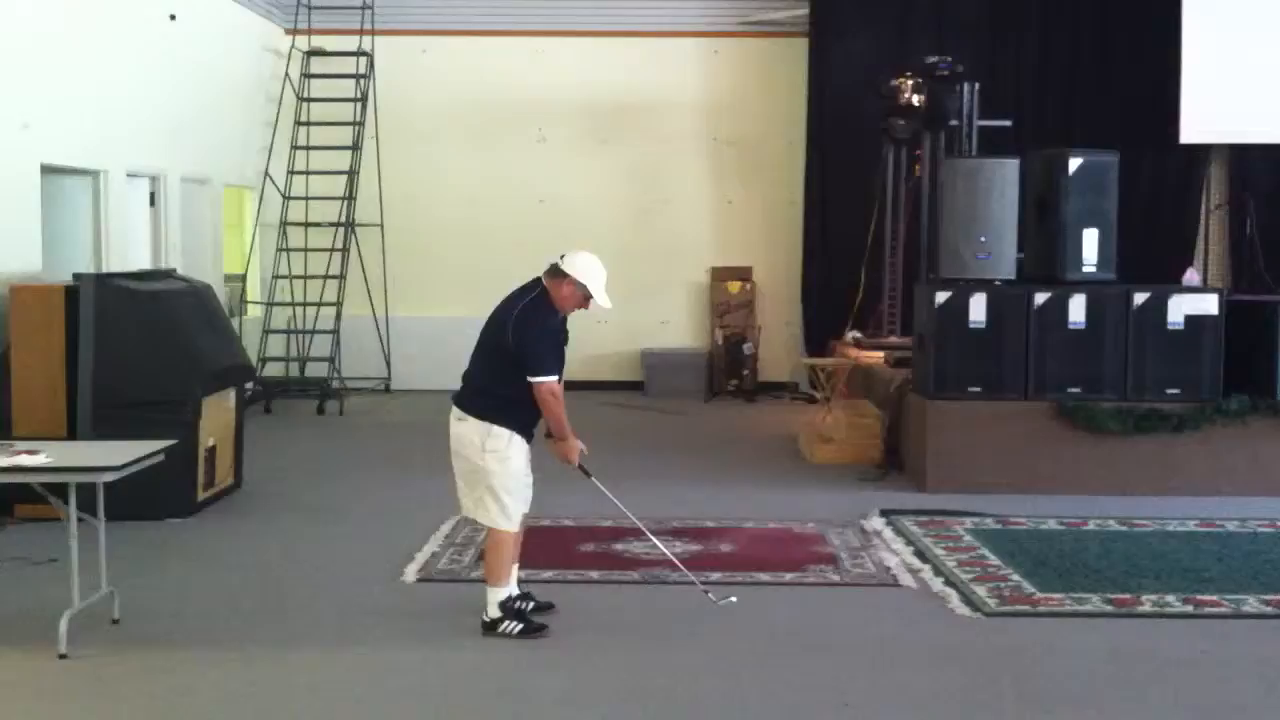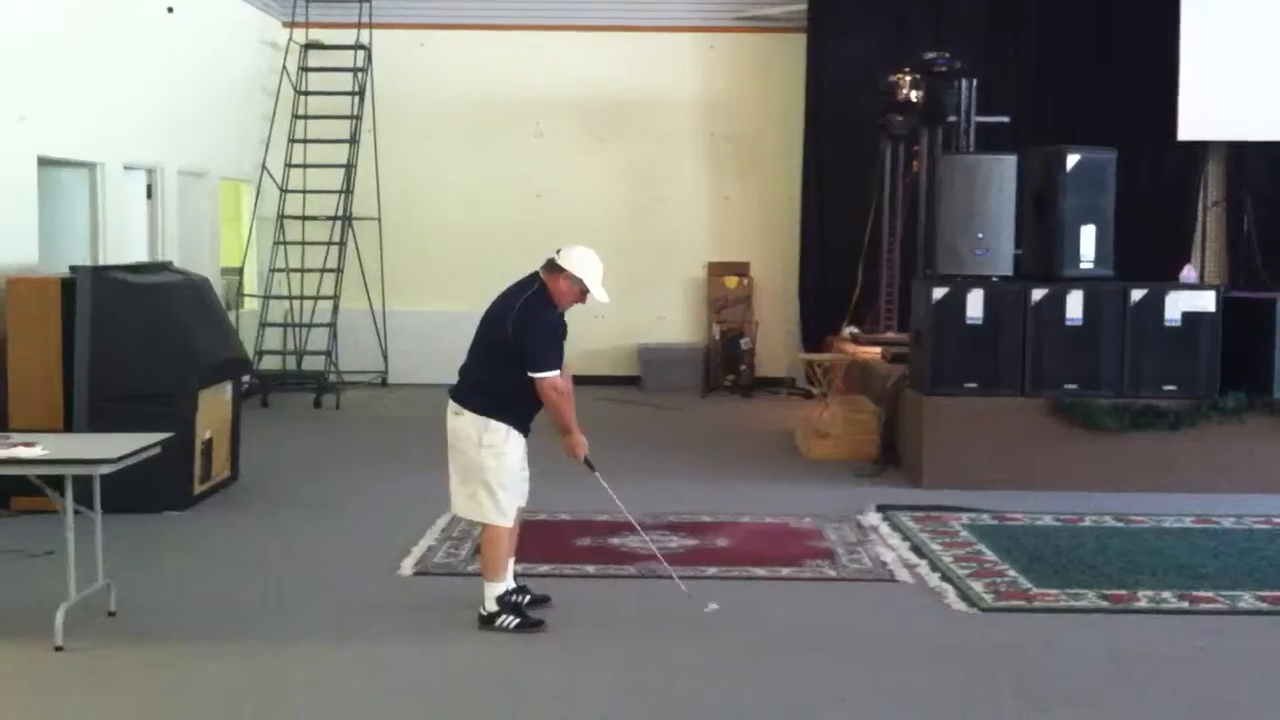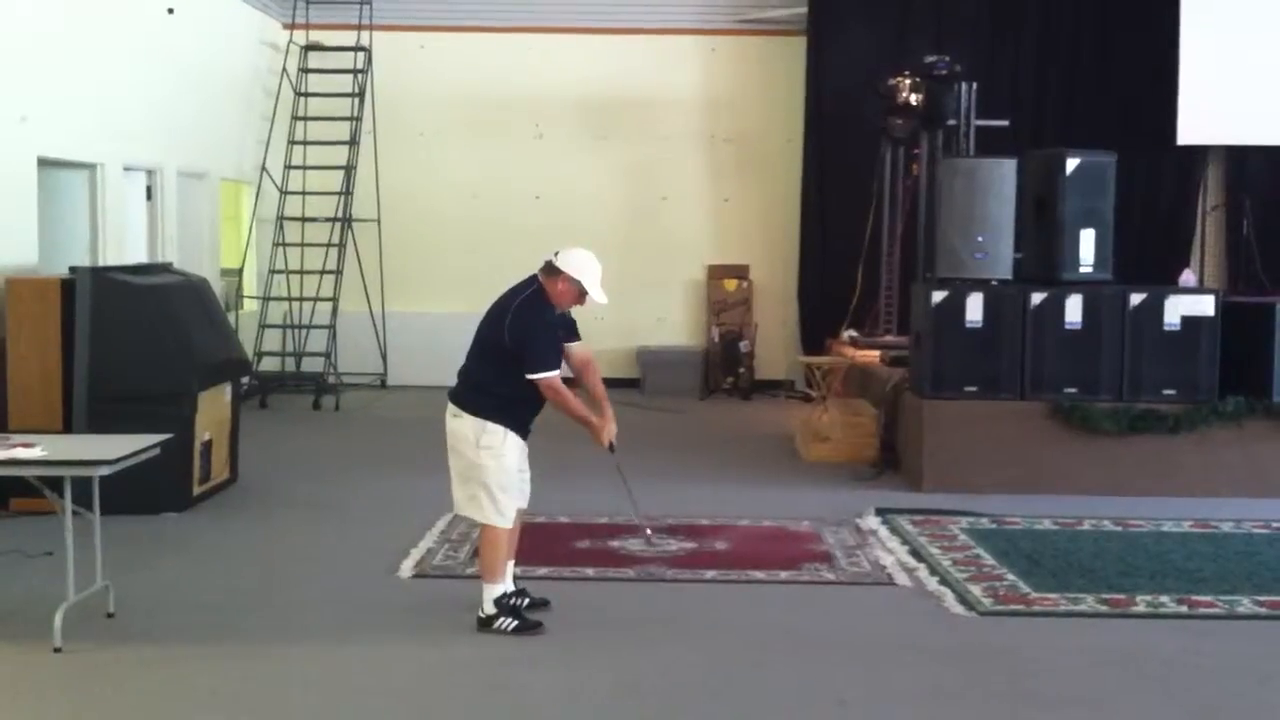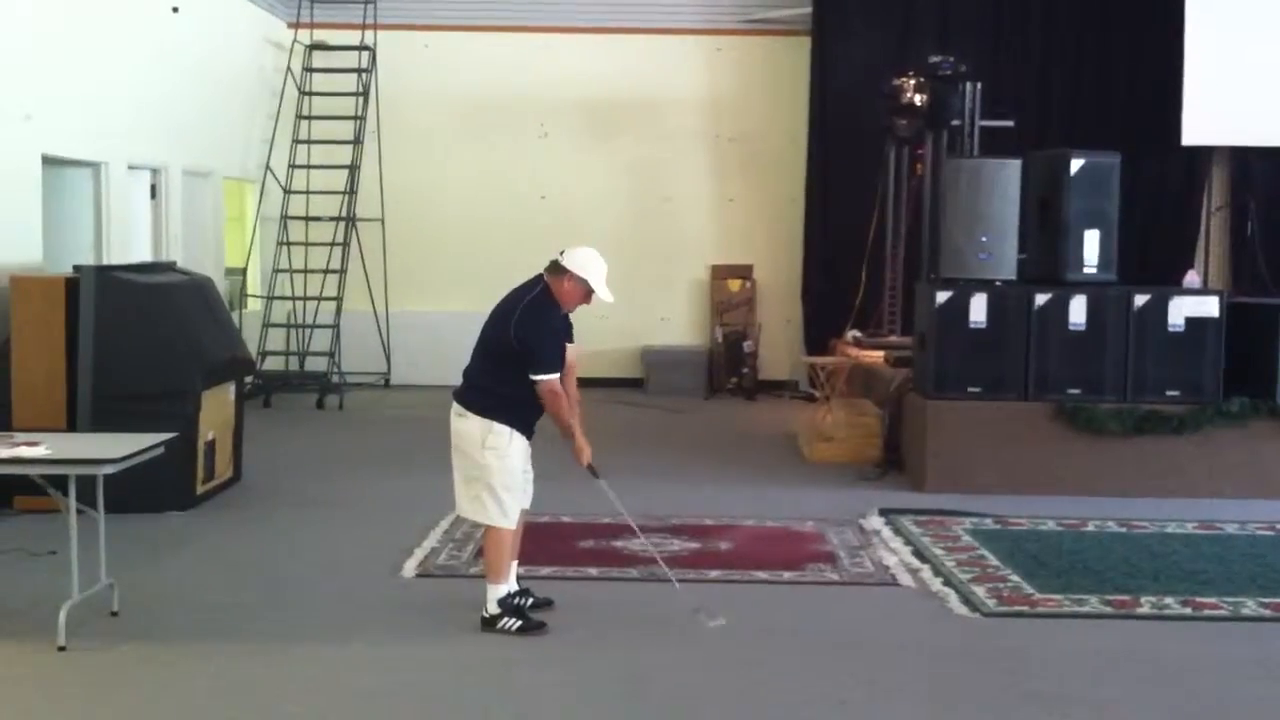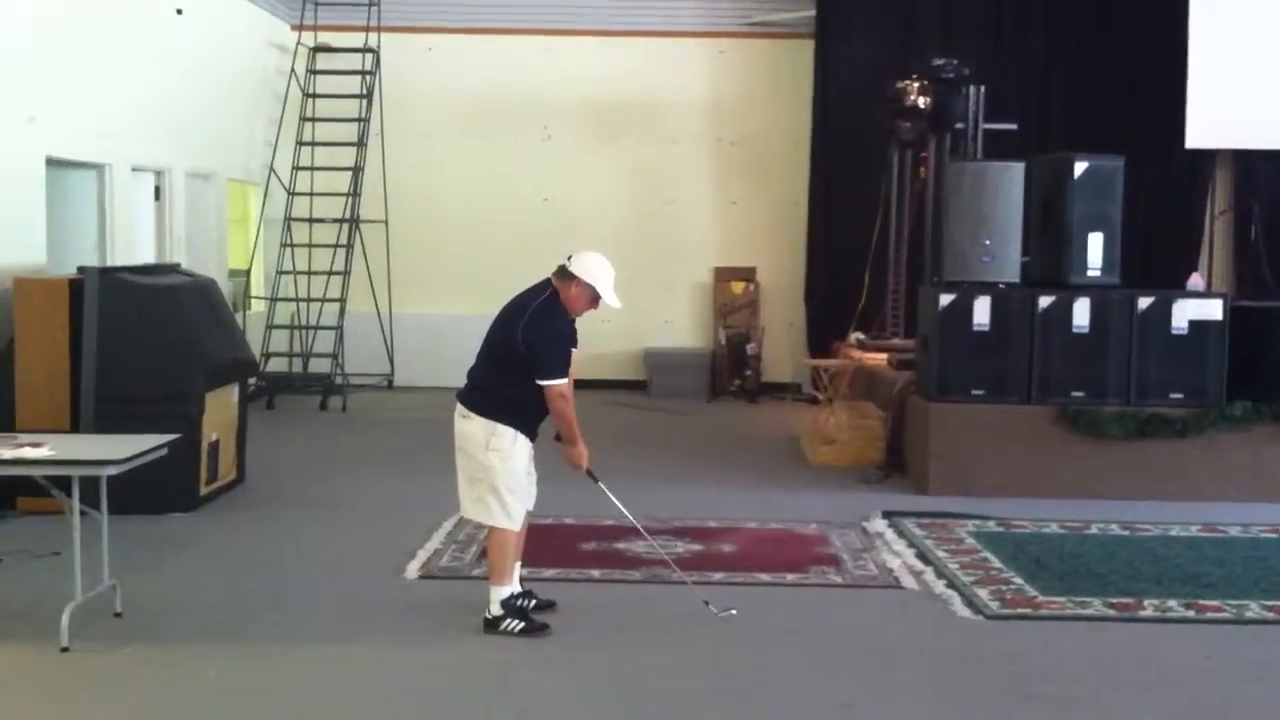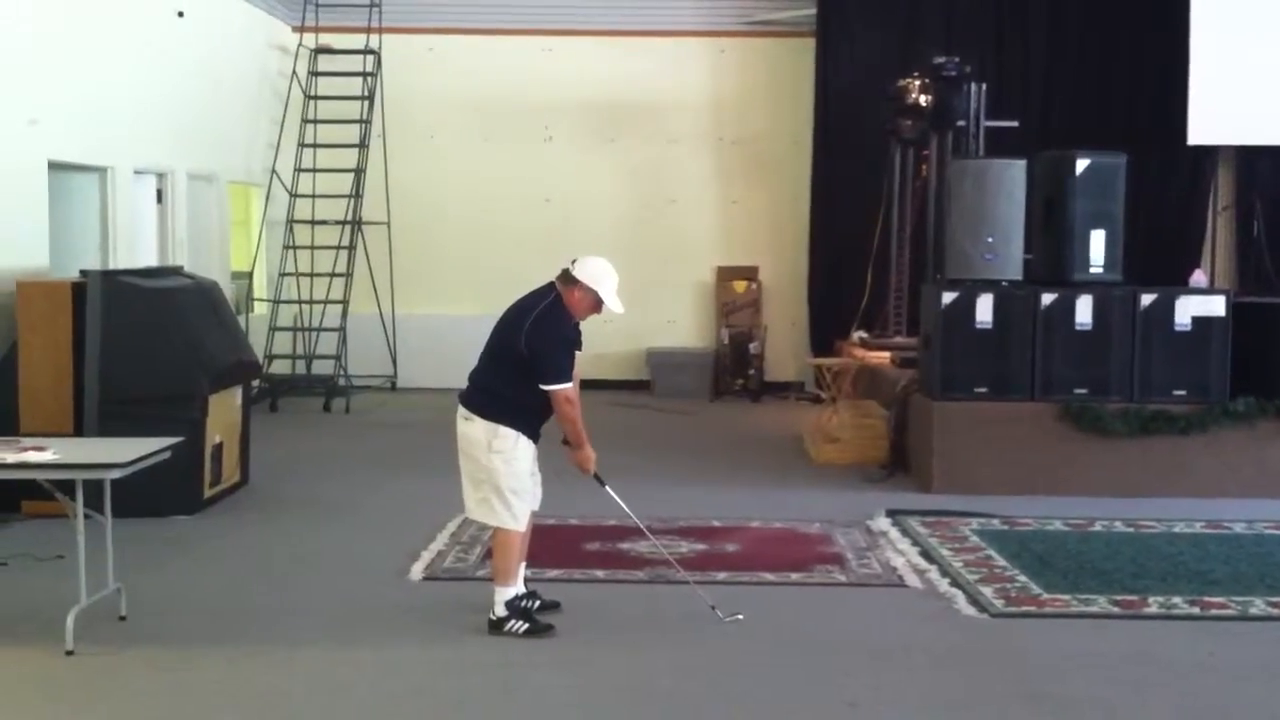
dt=0.4s
person 1, frame 1
left shoulder: (542, 306)
right shoulder: (535, 317)
left elbow: (552, 383)
right elbow: (546, 391)
left wrist: (562, 435)
right wrist: (565, 438)
left hip: (502, 423)
right hip: (489, 426)
left knee: (515, 511)
right knee: (503, 517)
left ankle: (510, 592)
right ankle: (497, 612)
person 1, frame 2
left shoulder: (541, 300)
right shoulder: (534, 313)
left elbow: (559, 369)
right elbow: (550, 387)
left wrist: (571, 426)
right wrist: (570, 433)
left hip: (501, 417)
right hip: (485, 420)
left knee: (512, 505)
right knee: (498, 512)
left ankle: (507, 586)
right ankle: (494, 606)
person 1, frame 3
left shoulder: (548, 306)
right shoulder: (529, 314)
left elbow: (580, 359)
right elbow: (551, 386)
left wrist: (606, 411)
right wrist: (593, 423)
left hip: (503, 420)
right hip: (484, 422)
left knee: (513, 506)
right knee: (497, 513)
left ankle: (505, 588)
right ankle: (492, 608)
person 1, frame 4
left shoulder: (547, 303)
right shoulder: (538, 315)
left elbow: (565, 369)
right elbow: (549, 390)
left wrist: (576, 427)
right wrist: (575, 438)
left hip: (505, 419)
right hip: (489, 422)
left knee: (516, 506)
right knee: (501, 513)
left ankle: (509, 588)
right ankle: (497, 608)
person 1, frame 5
left shoulder: (551, 305)
right shoulder: (546, 319)
left elbow: (564, 376)
right elbow: (556, 393)
left wrist: (568, 435)
right wrist: (574, 442)
left hip: (507, 420)
right hip: (493, 424)
left knee: (520, 506)
right knee: (505, 514)
left ankle: (511, 590)
right ankle: (499, 609)
person 1, frame 6
left shoulder: (554, 309)
right shoulder: (548, 324)
left elbow: (568, 382)
right elbow: (562, 398)
left wrist: (575, 438)
right wrist: (581, 446)
left hip: (508, 421)
right hip: (495, 425)
left knee: (524, 507)
right knee: (510, 515)
left ankle: (516, 590)
right ankle: (504, 610)
